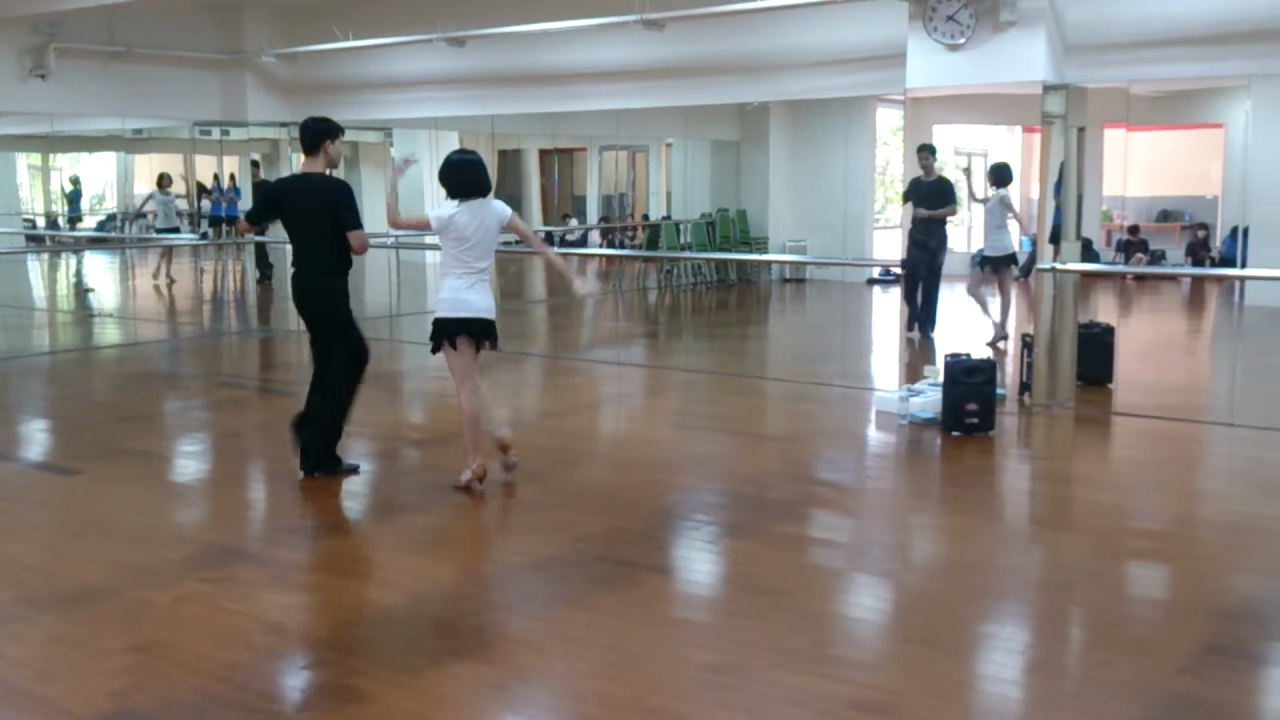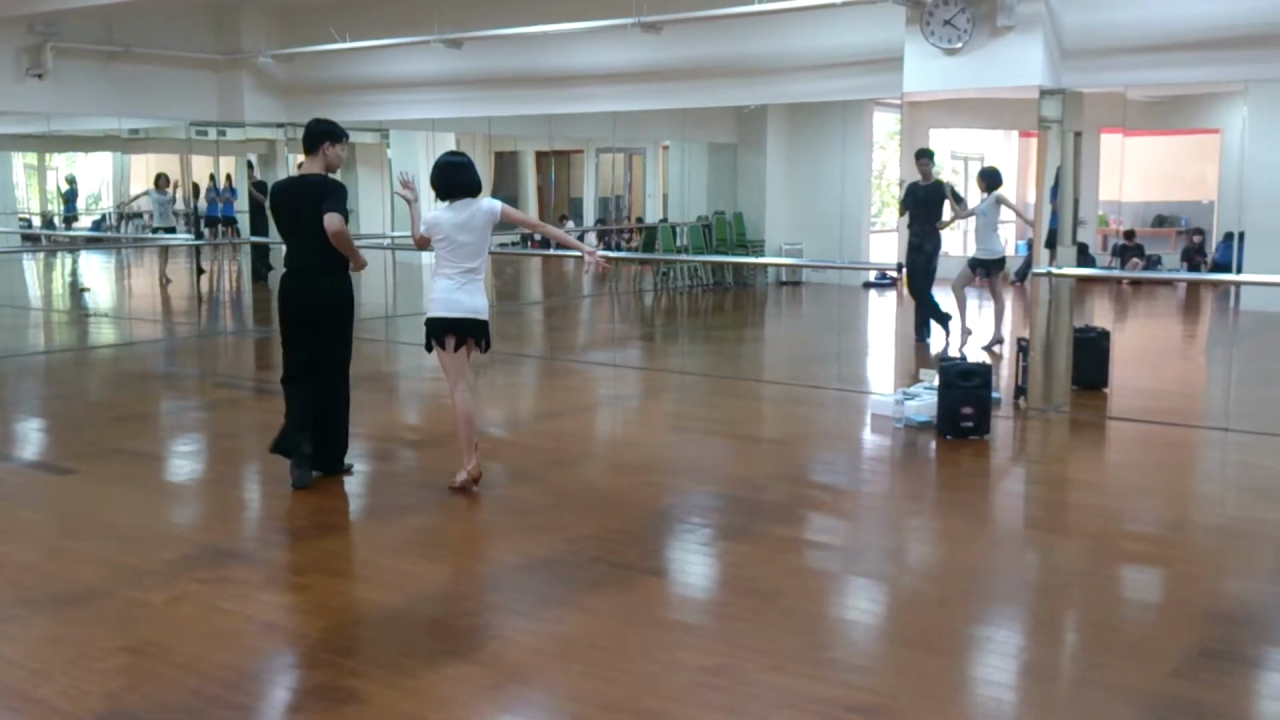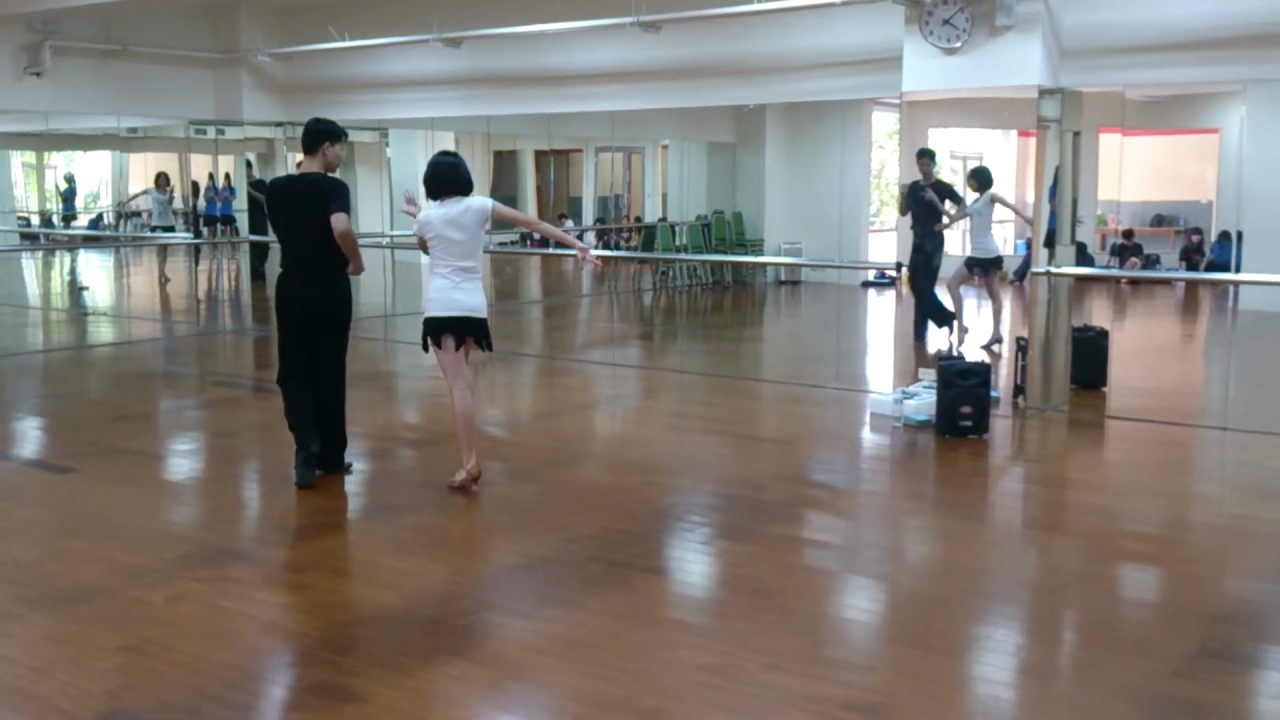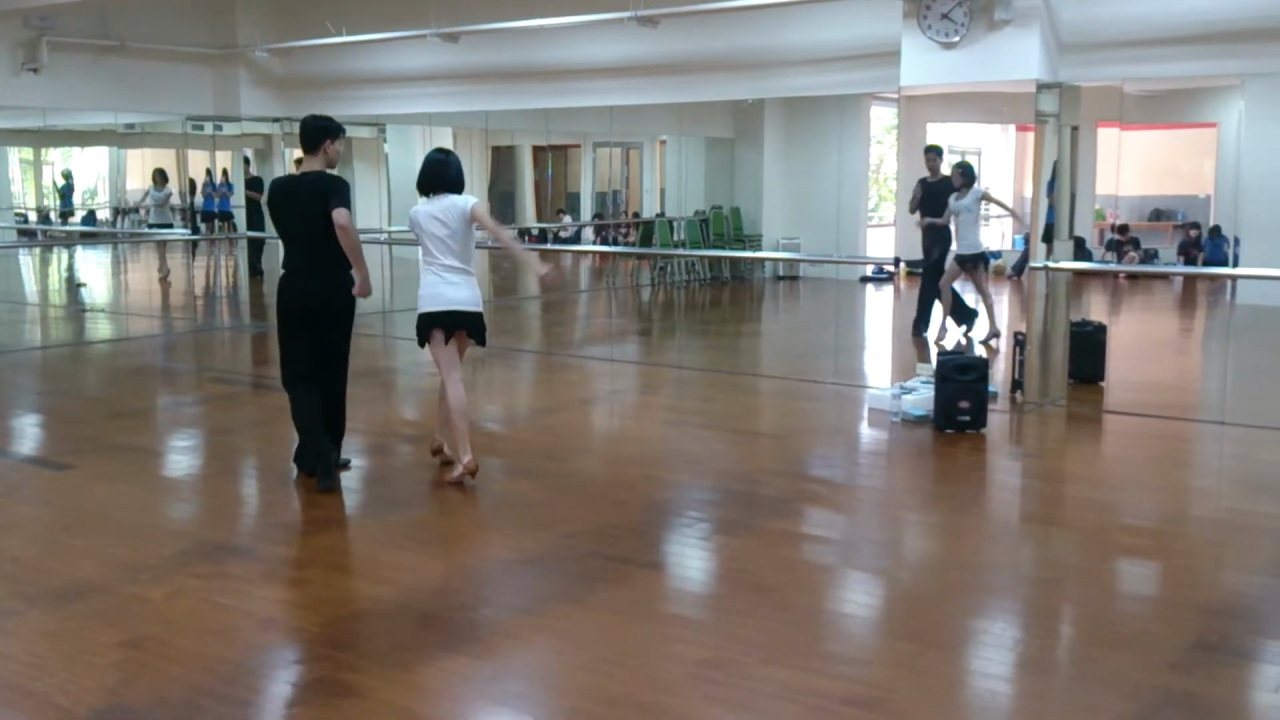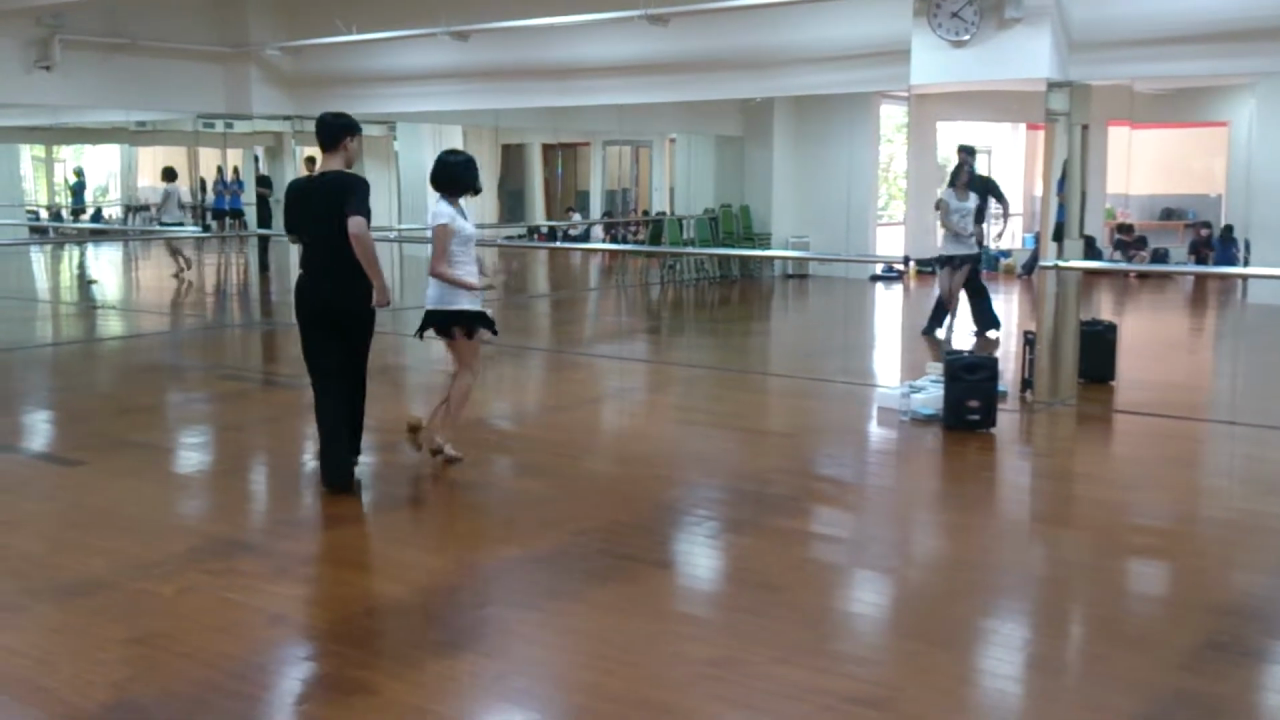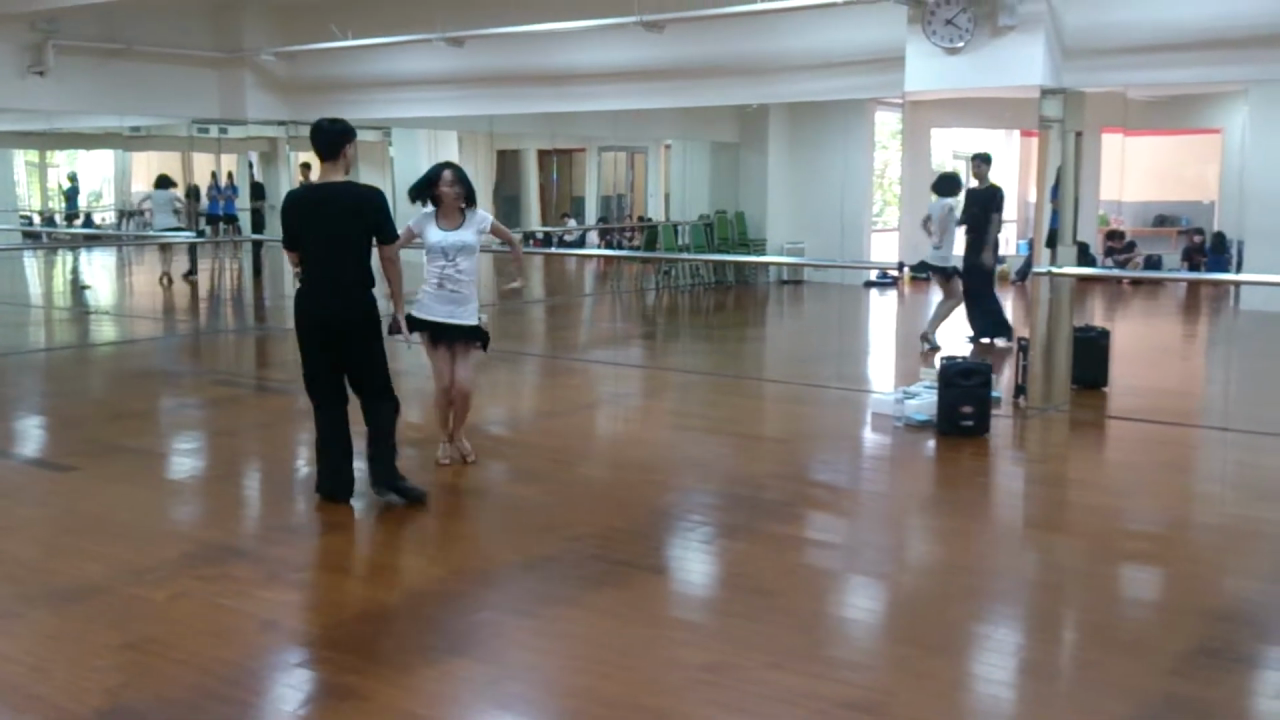
dt=0.3s
person 1, frame 1
left shoulder: (281, 189)
right shoulder: (337, 189)
left elbow: (245, 226)
right elbow: (359, 245)
left wrist: (284, 218)
right wrist: (340, 234)
left hip: (307, 283)
right hip: (328, 287)
left knee: (354, 355)
right knee: (332, 369)
left ankle: (309, 428)
right ankle: (318, 457)
person 1, frame 2
left shoulder: (279, 191)
right shoulder: (331, 188)
right elbow: (334, 227)
right wrist: (355, 259)
left hip: (293, 287)
right hip: (331, 288)
left knee: (297, 371)
right knee: (333, 373)
left ankle: (298, 449)
right ankle: (328, 457)
person 1, frame 3
left shoulder: (275, 189)
right shoulder: (333, 188)
right elbow: (341, 228)
right wrist: (355, 261)
left hip: (291, 288)
right hip: (329, 288)
left knee: (294, 372)
right knee: (329, 372)
left ankle: (307, 447)
right ankle: (329, 455)
person 1, frame 4
left shoulder: (278, 189)
right shoulder: (334, 185)
right elbow: (342, 222)
right wrist: (362, 274)
left hip: (293, 289)
right hip: (333, 289)
left knee: (300, 375)
right knee: (331, 374)
left ankle: (317, 455)
right ankle: (323, 454)
person 1, frame 5
left shoulder: (296, 190)
right shoulder: (354, 184)
right elbow: (357, 231)
right wrist: (379, 285)
left hip: (311, 292)
right hip: (352, 292)
left knee: (326, 378)
right knee: (352, 375)
left ankle: (337, 464)
right ankle: (343, 456)
person 1, frame 6
left shoulder: (294, 201)
right shoulder: (369, 197)
left elbow: (293, 259)
right elbow: (390, 256)
right wrist: (398, 302)
left hip: (312, 306)
right hip: (357, 305)
left knee: (326, 395)
right knee: (378, 392)
left ankle: (335, 480)
right ankle: (385, 478)
person 2, frame 1
left shoulder: (445, 217)
right shoulder: (497, 211)
left elbow: (395, 221)
right elbow: (541, 246)
left wrist: (393, 179)
right wrist: (574, 278)
left hip: (452, 310)
right hip: (481, 309)
left knee: (467, 387)
right knee: (470, 383)
left ankle: (475, 465)
right ankle: (501, 436)
person 2, frame 2
left shoulder: (433, 220)
right shoulder: (487, 209)
left elbow: (419, 243)
right elbow: (539, 227)
left wrist: (412, 204)
right wrist: (583, 248)
left hip: (444, 308)
right hip: (475, 308)
left knee: (459, 386)
right knee: (461, 382)
left ankle: (470, 465)
right ankle: (469, 444)
person 2, frame 3
left shoulder: (426, 218)
right shoulder: (479, 207)
right elbow: (532, 223)
right wrist: (576, 244)
left hip: (441, 307)
right hip: (473, 305)
left knee: (458, 384)
right knee: (460, 380)
left ankle: (470, 463)
right ankle: (467, 450)
person 2, frame 4
left shoulder: (417, 214)
right shoulder: (467, 204)
right elbow: (498, 234)
right wrist: (533, 262)
left hip: (433, 302)
right hip: (466, 300)
left knee: (451, 377)
right knee: (453, 375)
left ankle: (465, 457)
right ankle: (444, 441)
person 2, frame 5
left shoulder: (454, 208)
right shoulder: (445, 214)
right elbow: (436, 268)
left wrist: (481, 273)
right wrist: (472, 285)
left hip: (450, 302)
right hip: (454, 303)
left knee: (466, 370)
right knee: (469, 371)
left ankle: (428, 426)
right ankle: (440, 437)
person 2, frame 6
left shoulder: (476, 219)
right shoulder: (420, 221)
left elbow: (513, 242)
left wrist: (520, 276)
left hip: (463, 316)
right hip: (428, 313)
left knee: (464, 386)
right knee: (445, 383)
left ankle: (458, 436)
right ankle: (445, 440)
person 3, frame 1
left shoulder: (945, 184)
right shoulder: (915, 183)
left elbow: (952, 210)
right elbow: (901, 202)
left wrist: (928, 213)
left hip: (936, 235)
right hip: (917, 233)
left knee: (931, 280)
right knee: (912, 272)
left ankle: (926, 324)
right ankle: (913, 314)
person 3, frame 2
left shoulder: (941, 187)
right shoulder: (912, 188)
left elbow: (963, 205)
right elbow: (901, 212)
right wrist: (899, 193)
left hip: (931, 239)
right hip: (914, 239)
left knee: (923, 285)
right knee: (913, 285)
left ankle: (922, 329)
right ankle: (941, 318)
person 3, frame 3
left shoulder: (942, 187)
right shoulder: (913, 187)
left elbow: (963, 206)
right elbow: (903, 212)
right wrist: (902, 196)
left hip: (933, 239)
right hip: (918, 239)
left knee: (924, 285)
right knee: (916, 284)
left ankle: (920, 328)
right ankle: (945, 317)
person 3, frame 4
left shoulder: (950, 183)
right shoulder: (922, 183)
right elbow: (912, 210)
right wrist: (915, 197)
left hip: (941, 236)
right hip: (928, 235)
left knee: (929, 280)
right knee: (936, 280)
left ankle: (921, 323)
right ankle: (966, 315)
person 3, frame 5
left shoulder: (985, 182)
left elbow: (1004, 203)
right elbow: (938, 207)
left wrist: (1003, 226)
left hip: (974, 235)
right knee: (971, 279)
left ankle: (936, 322)
right ankle: (988, 322)
person 3, frame 6
left shoulder: (995, 192)
right shoulder: (970, 192)
left elbow: (995, 221)
right elbow: (964, 218)
left wrist: (989, 249)
left hip: (986, 244)
right hip: (972, 244)
left knee: (983, 289)
right knee: (970, 288)
left ankle: (1001, 328)
right ankle: (986, 329)
person 4, frame 1
left shoulder: (1003, 195)
right shoulder: (996, 196)
left elbow: (1015, 213)
right elbow: (975, 199)
left wrist: (1022, 225)
right wrist: (968, 179)
left hip: (996, 251)
right hip: (1004, 250)
left knee: (973, 287)
right knee: (1005, 291)
left ankle: (995, 323)
right ankle: (1001, 328)
person 4, frame 2
left shoulder: (996, 197)
right shoulder: (983, 203)
left elbow: (1013, 208)
right elbow: (961, 214)
left wrist: (1027, 220)
left hip: (990, 254)
right hip: (987, 254)
left knee: (957, 286)
right knee: (997, 294)
left ankle: (964, 327)
right ankle: (997, 334)
person 4, frame 3
left shoulder: (990, 196)
right shoulder: (974, 203)
left elbow: (1009, 205)
right elbow: (955, 217)
left wrist: (1025, 217)
left hip: (985, 253)
right hip: (980, 253)
left knee: (953, 284)
right knee: (994, 294)
left ankle: (960, 326)
right ankle: (996, 333)
person 4, frame 4
left shoulder: (977, 193)
right shoulder: (954, 197)
left elbow: (1001, 205)
right elbow: (945, 220)
left wrist: (1017, 218)
right wrist: (930, 221)
left hip: (971, 250)
right hip: (962, 250)
left knee: (944, 284)
right knee: (982, 289)
left ankle: (944, 325)
right ankle: (993, 328)
person 4, frame 5
left shoulder: (974, 197)
right shoulder: (947, 195)
right elbow: (943, 222)
left wrist: (975, 232)
right wrist: (961, 232)
left hip: (969, 250)
right hip: (950, 249)
left knee: (955, 288)
right knee: (944, 290)
left ankle: (951, 324)
right ankle: (951, 321)
person 4, frame 6
left shoulder: (936, 203)
right shoulder: (949, 203)
left elbow: (925, 222)
right elbow: (944, 226)
right wrist: (939, 240)
left hip: (933, 258)
right hip: (942, 259)
left knee: (949, 296)
right knee: (956, 297)
left ankle: (930, 331)
right ankle: (930, 330)
